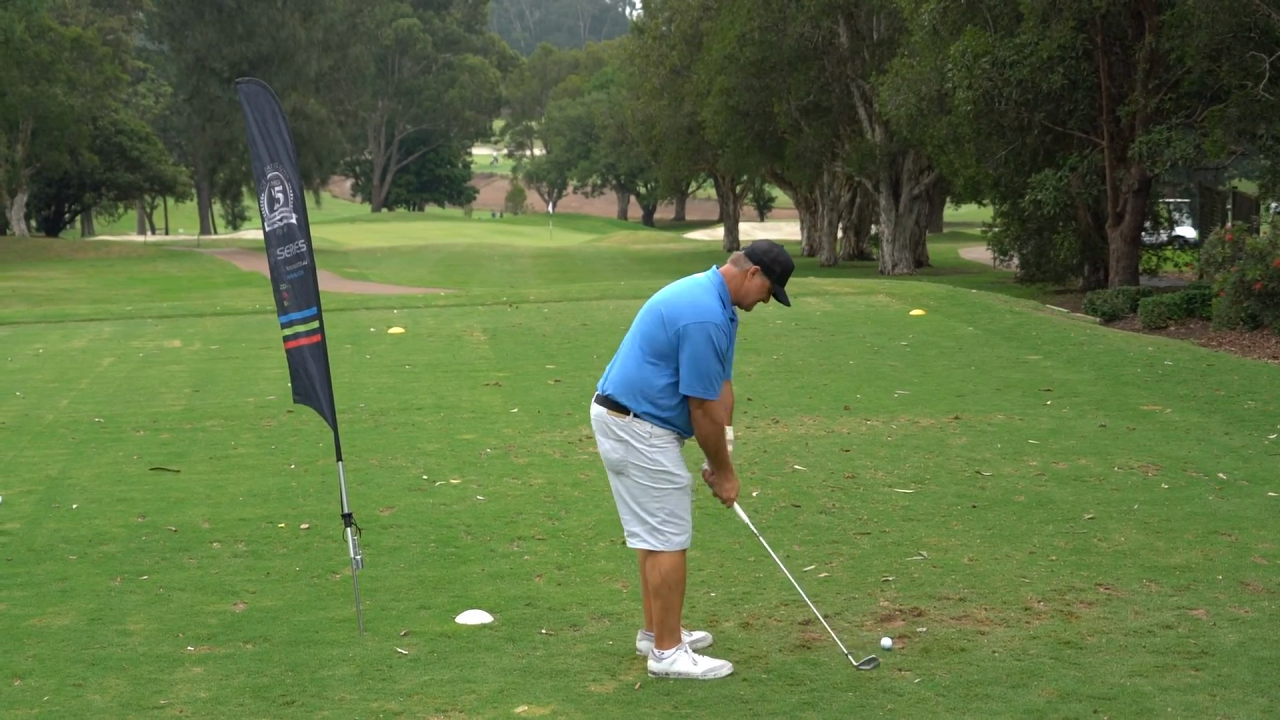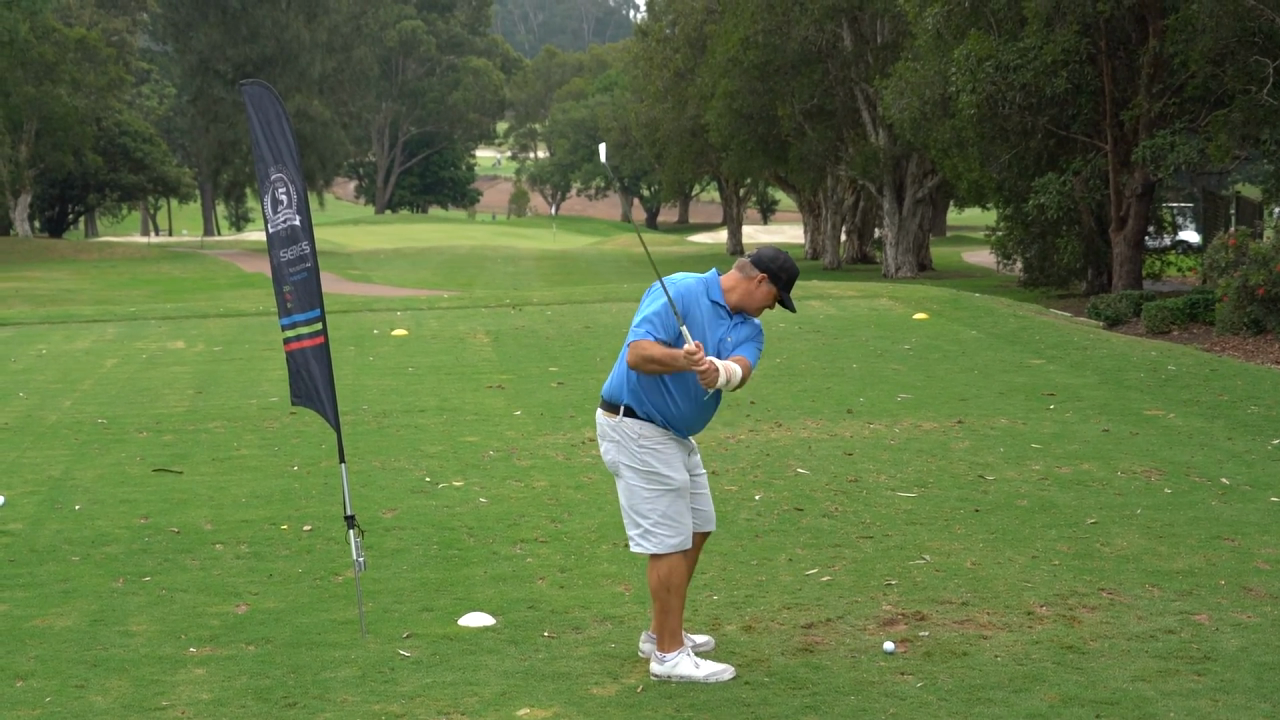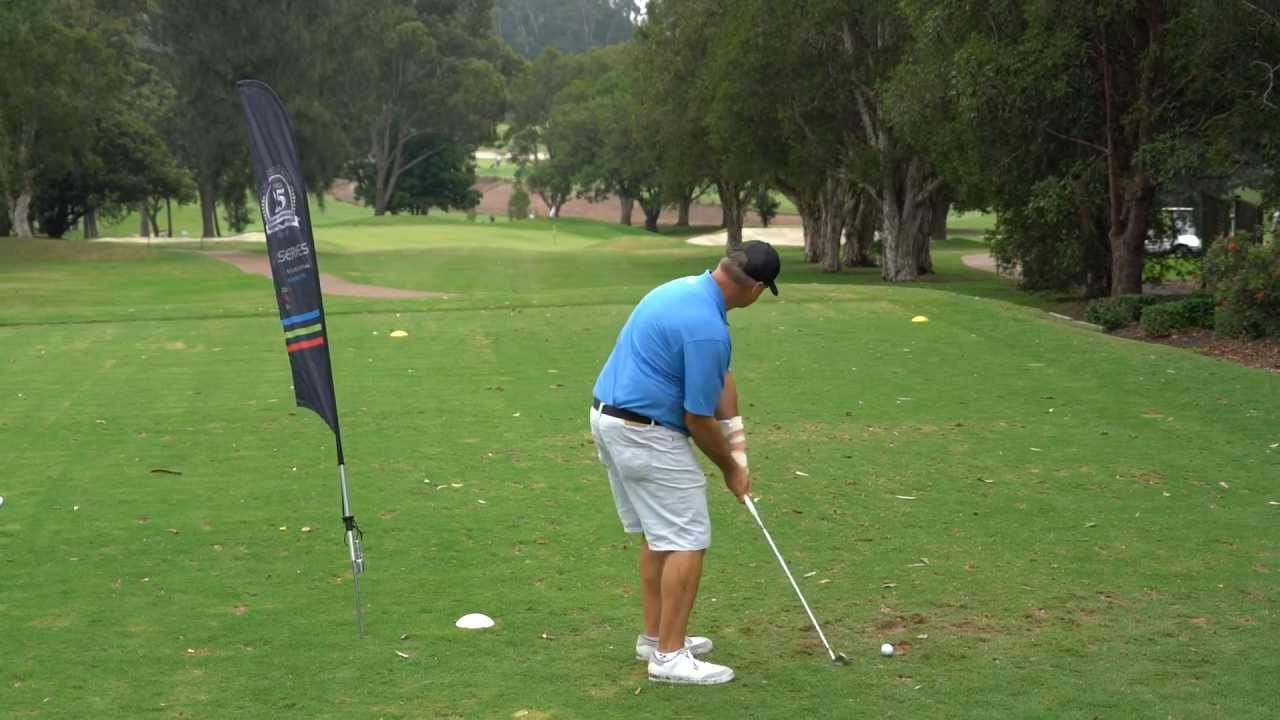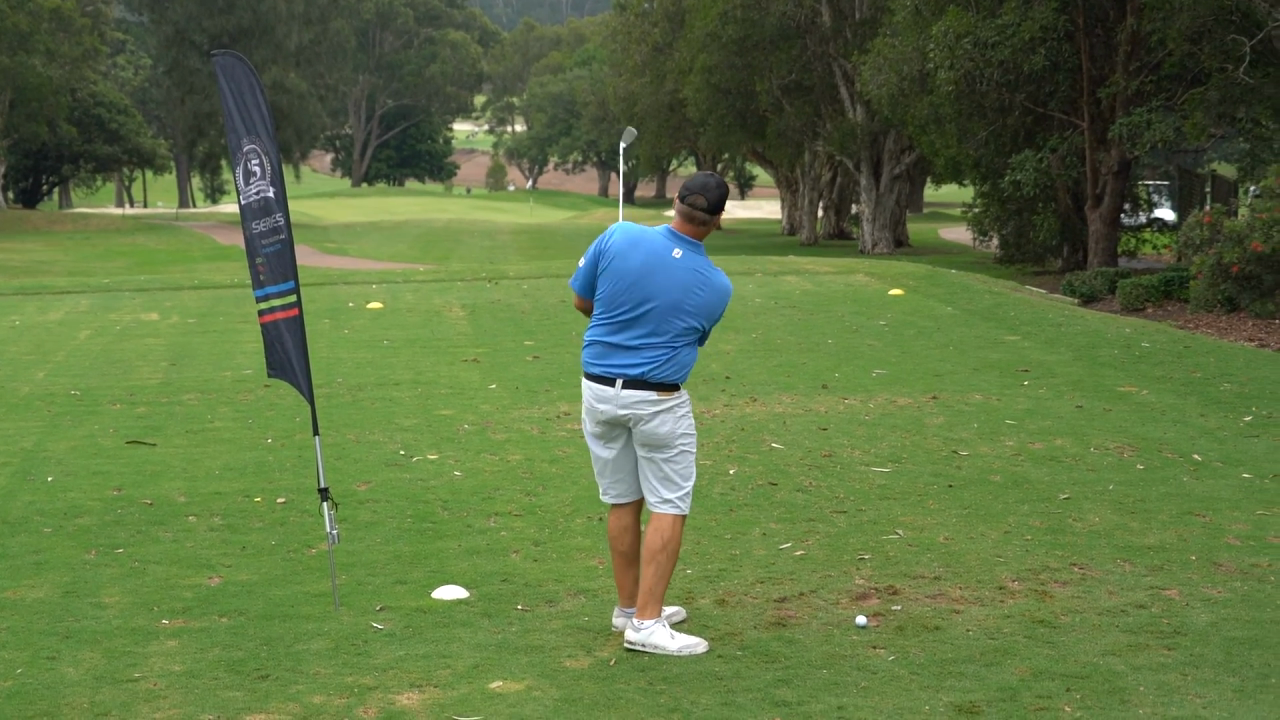
dt=0.4s
person 1, frame 1
left shoulder: (708, 296)
right shoulder: (705, 316)
left elbow: (721, 388)
right elbow: (702, 407)
left wrist: (723, 454)
right wrist: (724, 471)
left hip: (626, 419)
right hip: (637, 427)
left knee: (654, 533)
right knee: (668, 539)
left ankle: (656, 631)
right ankle: (667, 652)
person 1, frame 2
left shoulder: (749, 329)
right shoulder: (679, 289)
left elbow: (739, 370)
right elbow: (635, 354)
left wrist: (719, 371)
right wrist: (682, 360)
left hip: (673, 434)
right hip: (636, 429)
left knee: (694, 531)
right knee: (669, 542)
left ankle: (661, 633)
right ankle: (669, 654)
person 1, frame 3
left shoulder: (690, 291)
right shoulder: (709, 329)
left elbow: (720, 379)
right elbow: (699, 420)
left wrist: (737, 443)
right wrist: (729, 467)
left hip: (615, 421)
right hip: (647, 433)
left knee: (658, 534)
right knee: (687, 541)
left ankle: (656, 635)
right ankle: (668, 655)
person 1, frame 4
left shoulder: (617, 238)
right shoulder: (716, 287)
left elbow: (581, 300)
left hip: (598, 389)
right hip: (658, 401)
left knee: (623, 501)
right knee: (668, 507)
left ankle: (630, 606)
right ankle: (646, 623)
